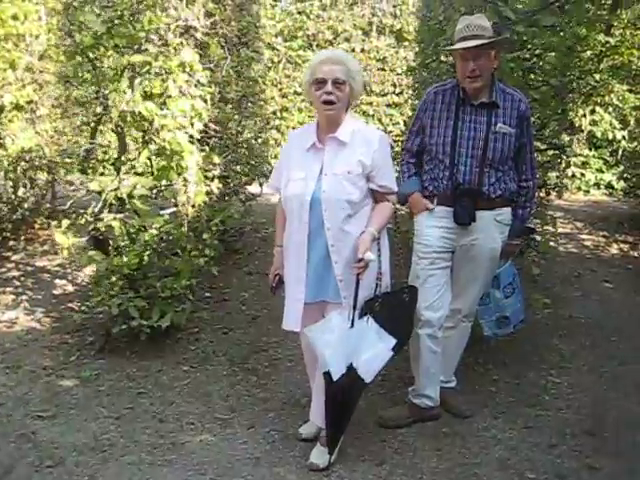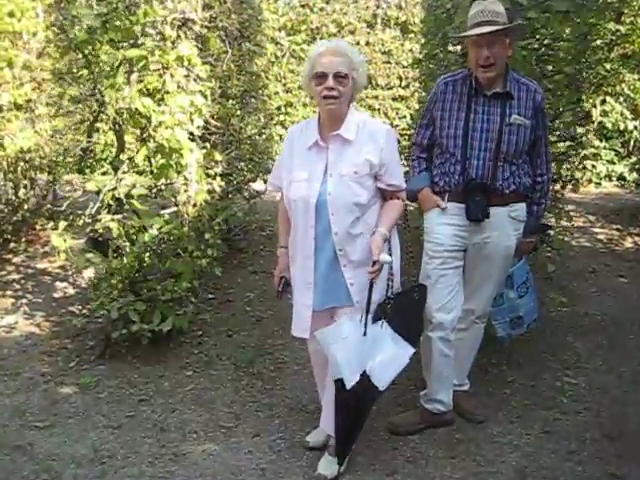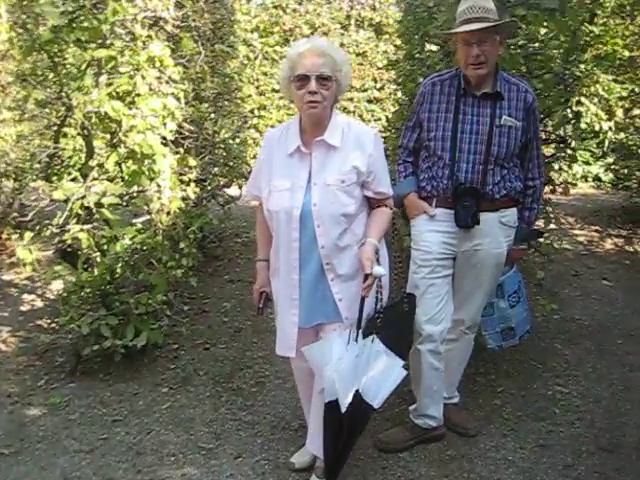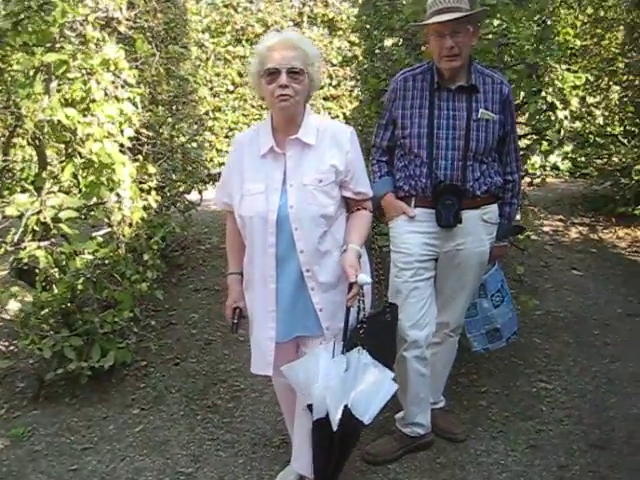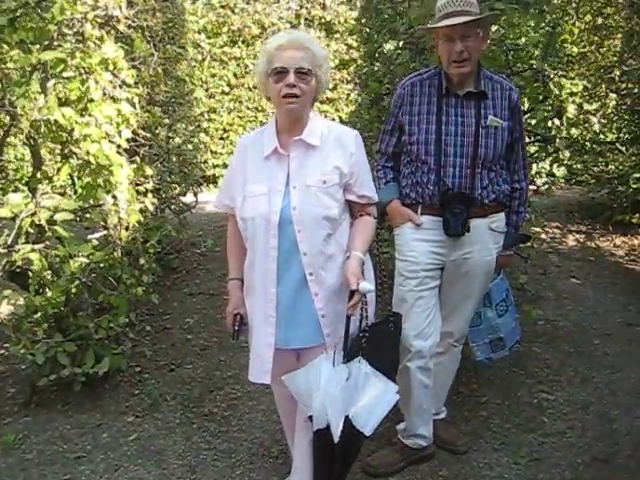
dt=0.3s
person 1, frame 1
left shoulder: (516, 106)
right shoulder: (435, 98)
left elbow: (526, 173)
right elbow: (411, 153)
left wrist: (516, 229)
right wrist: (411, 192)
left hip: (489, 221)
right hip: (436, 216)
left knee: (463, 310)
right knee: (428, 311)
left ankle: (444, 382)
right ankle: (425, 397)
person 1, frame 2
left shoulder: (531, 96)
right shoulder: (445, 88)
left elbow: (541, 168)
right elbow: (421, 147)
left wrist: (531, 226)
right wrist: (421, 188)
left hip: (502, 218)
right hip: (448, 212)
left knee: (475, 311)
right knee: (439, 313)
left ankle: (457, 385)
right ankle: (436, 402)
person 1, frame 3
left shoulder: (522, 97)
right shoulder: (432, 89)
left elbow: (532, 171)
right elbow: (407, 150)
left wrist: (522, 231)
right wrist: (408, 194)
left hip: (492, 224)
right hip: (435, 219)
left knee: (465, 321)
right knee: (429, 324)
left ankle: (447, 397)
right ankle: (427, 416)
person 1, frame 4
left shoulder: (497, 89)
right shoulder: (404, 85)
left elbow: (509, 165)
right elbow: (380, 150)
left wrist: (503, 229)
right wrist: (384, 194)
left hip: (473, 222)
right hip: (414, 219)
left knee: (448, 323)
right knee: (413, 329)
left ankle: (432, 403)
right ankle: (414, 424)
person 1, frame 5
left shoulder: (505, 95)
right shoulder: (411, 90)
left elbow: (517, 172)
right elbow: (385, 157)
left wrist: (510, 236)
right wrist: (390, 201)
left hip: (480, 231)
right hip: (421, 226)
left knee: (452, 333)
right knee: (417, 338)
left ankle: (434, 414)
right ankle: (416, 435)
person 2, frame 1
left shoulder: (371, 139)
right shoulder: (296, 140)
left elbow: (386, 199)
right elbow: (284, 202)
left wrist: (369, 234)
right wrist: (279, 250)
left hip: (349, 264)
right hip: (305, 263)
right knee: (311, 341)
right ankle: (322, 413)
person 2, frame 2
left shoulder: (377, 134)
right shoulder: (296, 137)
left elbow: (395, 196)
right elbow: (286, 201)
left wrist: (380, 235)
right wrist: (283, 251)
left hip: (358, 265)
right hip: (312, 265)
right knee: (319, 346)
left ankle: (336, 436)
right ankle: (332, 420)
person 2, frame 3
left shoulder: (363, 139)
right shoulder: (274, 142)
left elbow: (382, 204)
right elbow: (265, 210)
left wrist: (369, 245)
right wrist: (263, 264)
left hip: (345, 279)
right hip: (295, 278)
right knee: (304, 364)
right ankle: (317, 438)
person 2, frame 4
left shoulder: (339, 138)
right shoulder: (244, 145)
left elbow: (360, 205)
right elbow: (235, 218)
left wrist: (351, 250)
right wrist: (235, 277)
left hip: (325, 287)
right hip: (271, 290)
right knee: (285, 379)
person 2, frame 5
left shoulder: (344, 142)
right shoulder: (247, 148)
left elbow: (365, 211)
right elbow: (236, 224)
left wrist: (355, 257)
right wrist: (236, 285)
left hip: (328, 295)
right hip: (272, 297)
right knee: (285, 390)
